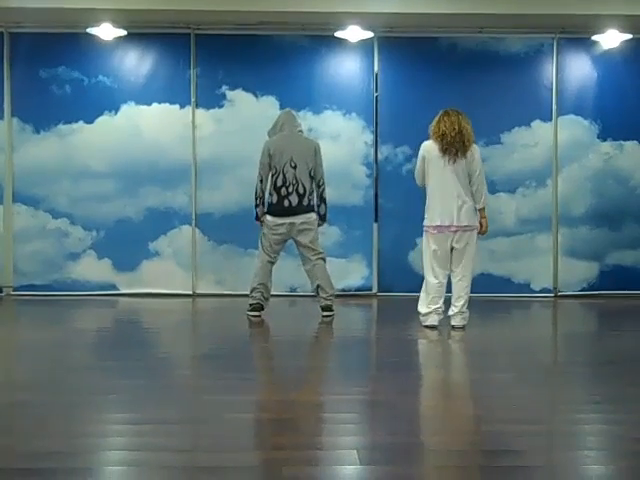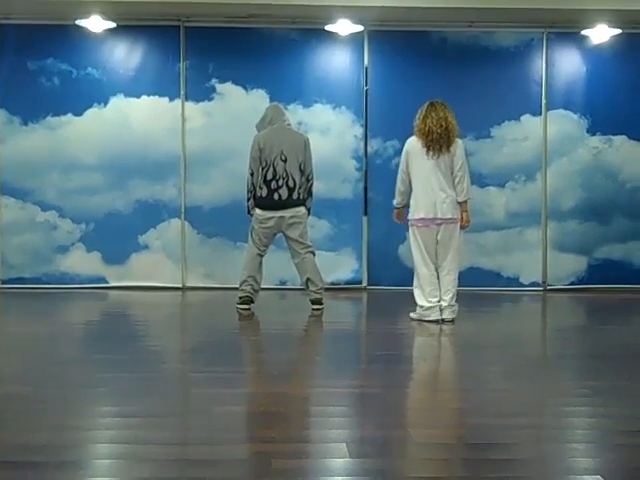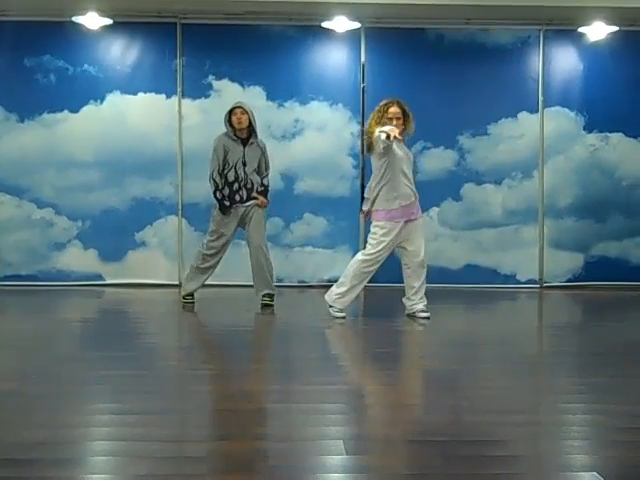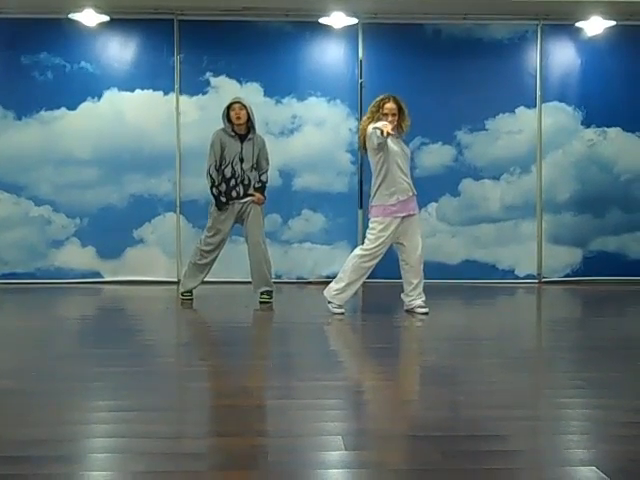
dt=1s
person 1, frame 1
left shoulder: (427, 148)
right shoulder: (471, 150)
left elbow: (420, 181)
right elbow: (478, 185)
right wrist: (482, 215)
left hip: (436, 218)
right hip: (465, 218)
left knee: (435, 270)
right knee: (461, 270)
left ankle: (431, 315)
right ankle: (458, 316)
person 1, frame 2
left shoulder: (413, 144)
right shoulder: (454, 145)
left elbow: (404, 177)
right elbow: (461, 178)
left wrist: (400, 205)
right wrist: (464, 208)
left hip: (421, 212)
right hip: (449, 211)
left knee: (424, 262)
right knee: (449, 263)
left ankle: (429, 309)
right ankle: (446, 309)
person 1, frame 3
left shoulder: (397, 142)
right shoulder: (381, 139)
right elbow: (380, 136)
left wrist: (369, 202)
right wrist: (387, 131)
left hip: (411, 208)
right hip: (388, 212)
left knee: (416, 259)
right knee: (370, 257)
left ankle: (415, 304)
right ankle: (336, 299)
person 1, frame 4
left shoulder: (397, 138)
right shoulder: (376, 136)
right elbow: (374, 131)
right wrist: (381, 127)
left hip: (408, 204)
right hip: (386, 208)
left knee: (413, 255)
right knee: (368, 252)
left ankle: (414, 299)
right ankle: (335, 294)
person 2, frame 1
left shoulder: (270, 145)
right shoulder: (312, 145)
left elbow: (262, 181)
right elbow: (319, 181)
left wrist: (259, 210)
right wrist: (322, 211)
left hip: (276, 215)
right hip: (305, 214)
left knee: (266, 259)
right knee: (315, 259)
left ankle: (256, 303)
right ankle: (326, 304)
person 2, frame 2
left shoulder: (261, 138)
right shoulder: (302, 139)
left elbow: (253, 175)
right elbow: (308, 175)
left wrist: (251, 204)
right wrist: (307, 204)
left hip: (266, 208)
right hip: (294, 208)
left knee: (255, 251)
right knee: (304, 252)
left ankle: (246, 296)
right ankle: (317, 297)
person 2, frame 3
left shoulder: (259, 145)
right shoulder: (222, 141)
left elbow: (264, 173)
right elbow: (215, 173)
left wrist: (264, 194)
right wrist: (222, 201)
left hip: (253, 204)
right hip: (228, 204)
left knee: (259, 246)
right knee: (212, 247)
left ankle: (266, 291)
right ankle: (189, 288)
person 2, frame 4
left shoulder: (258, 140)
right shoulder: (220, 137)
left elbow: (263, 169)
right elbow: (212, 168)
left wrist: (261, 191)
right wrist: (218, 196)
left hip: (251, 200)
right hip: (225, 200)
left knee: (257, 243)
right knee: (210, 243)
left ankle: (265, 288)
right ankle: (187, 285)
